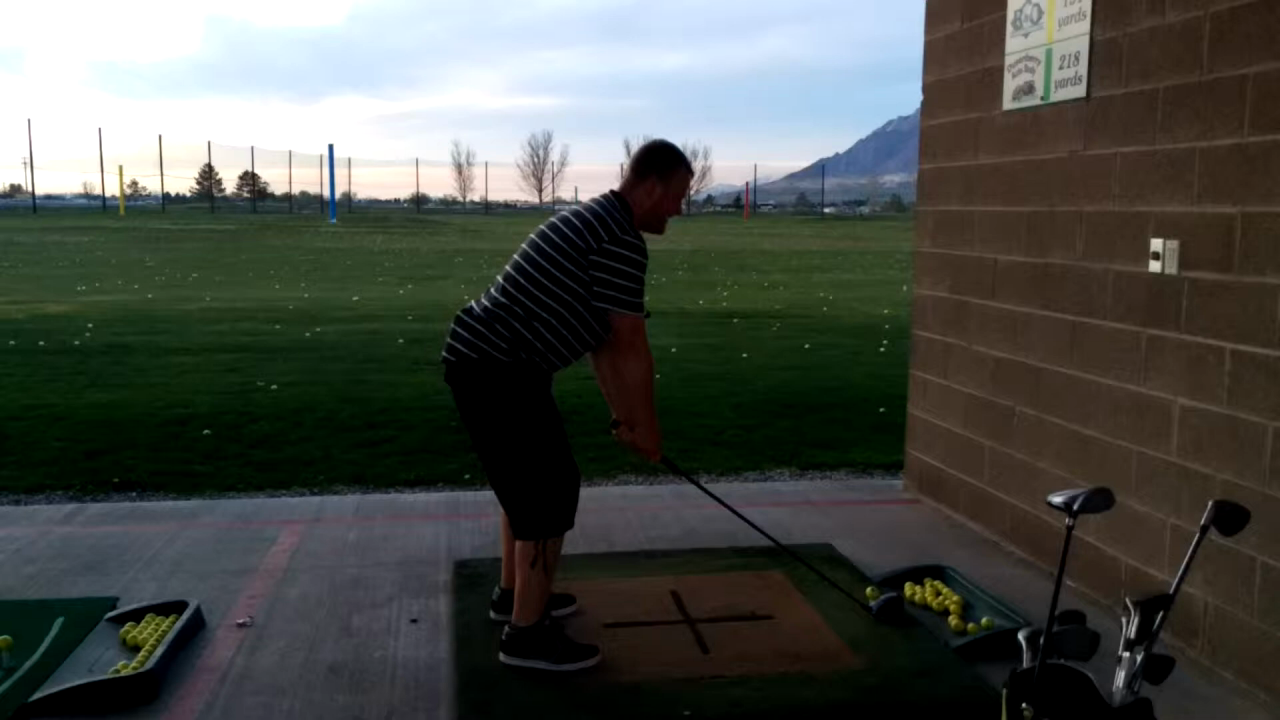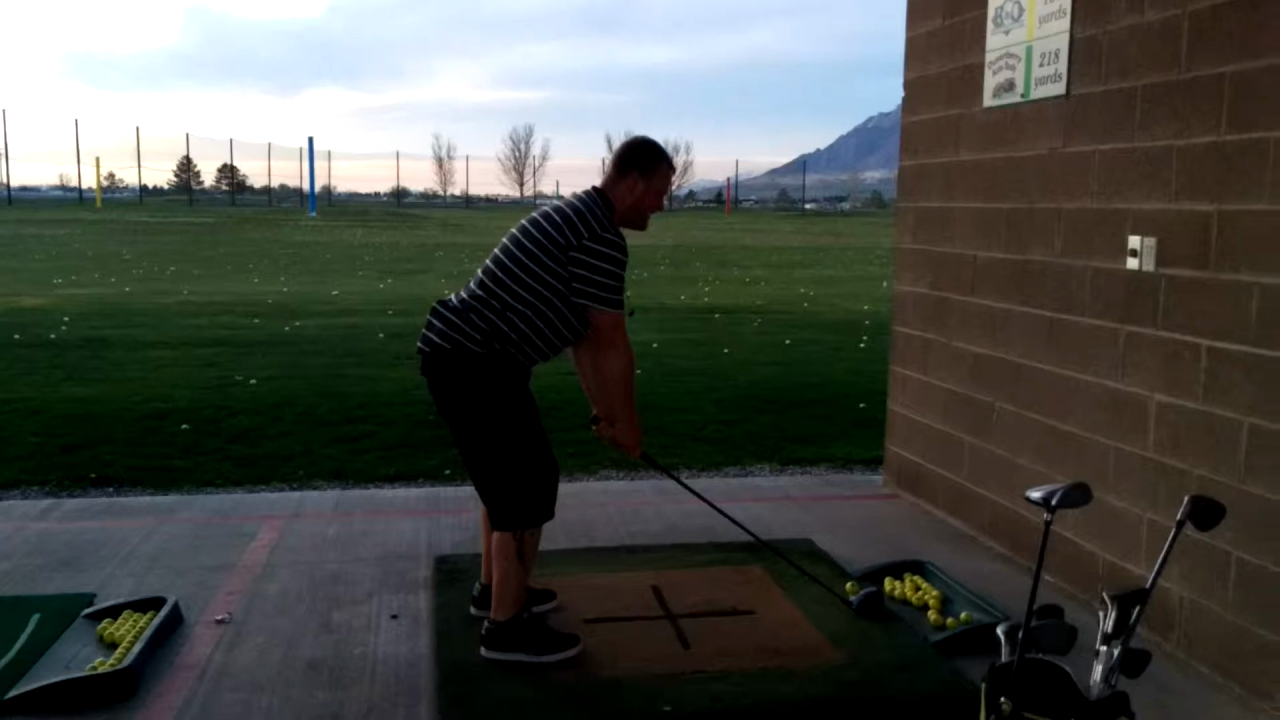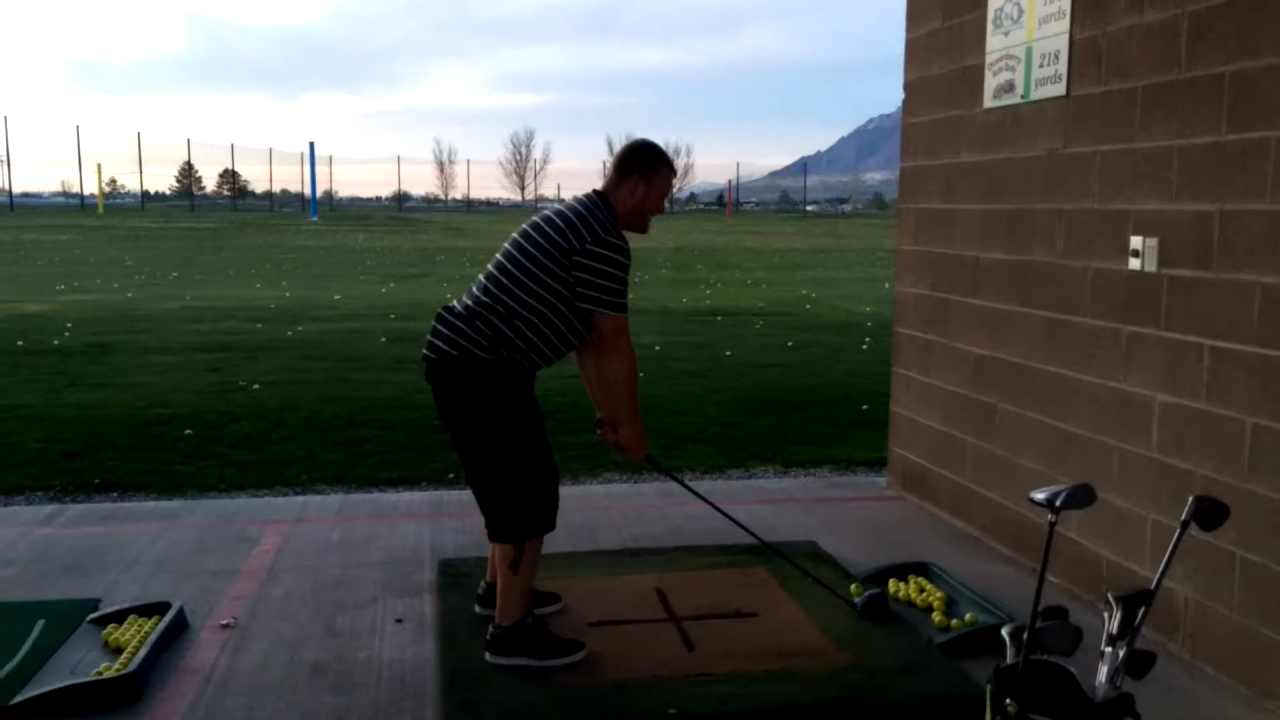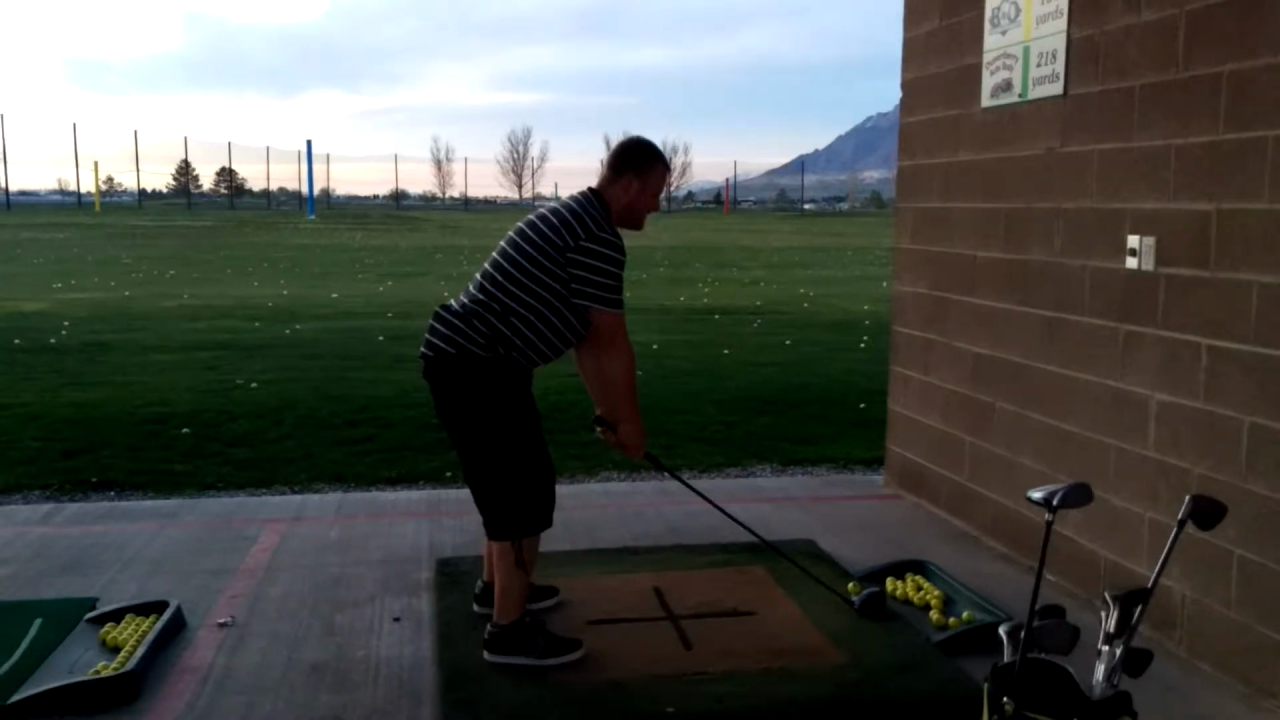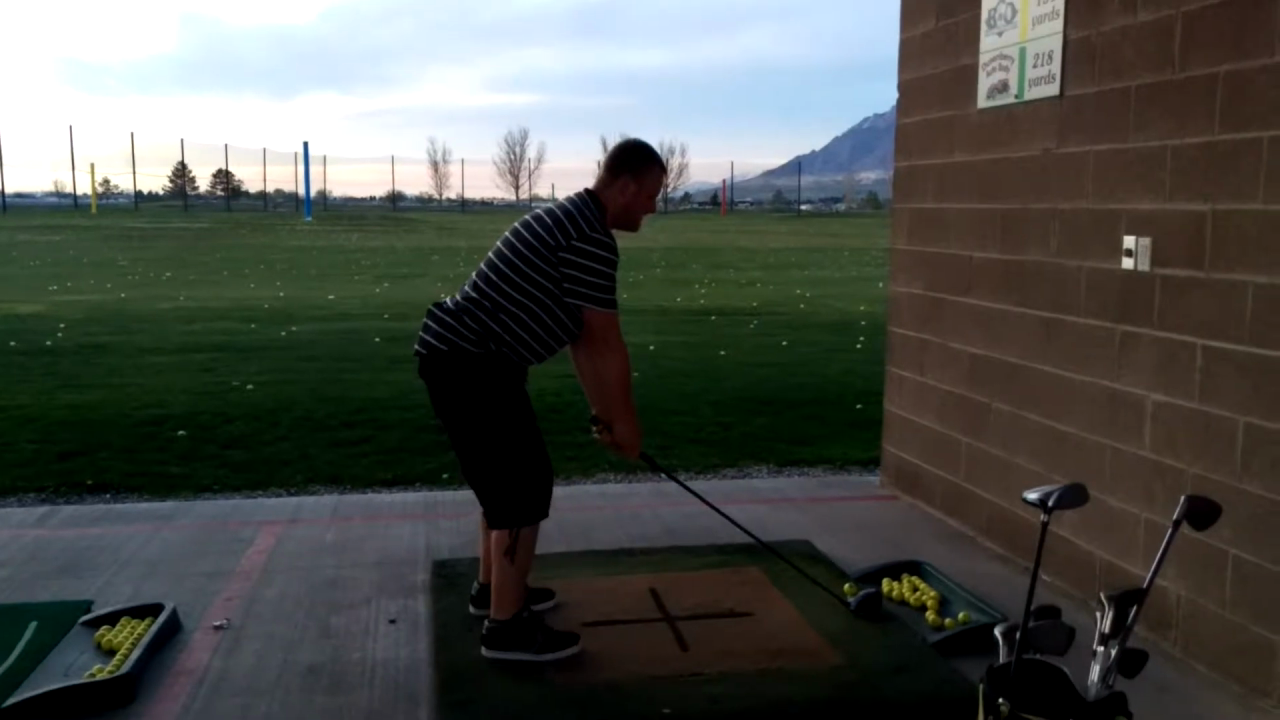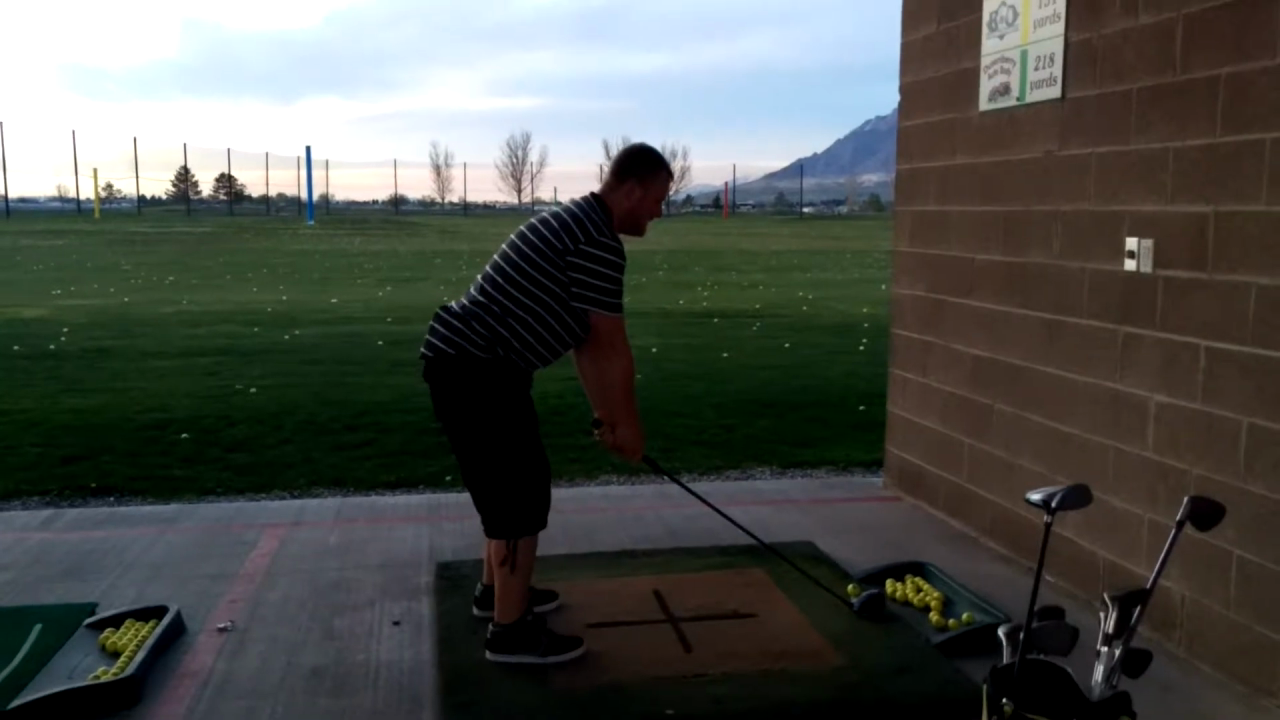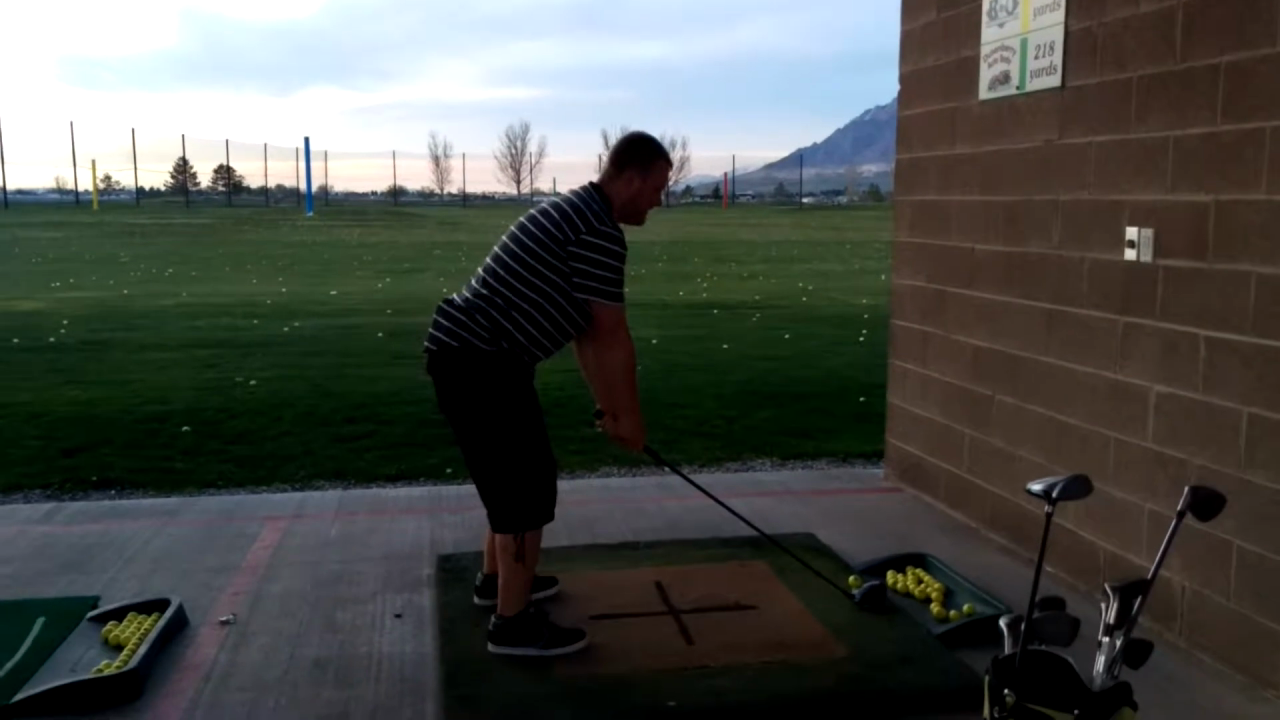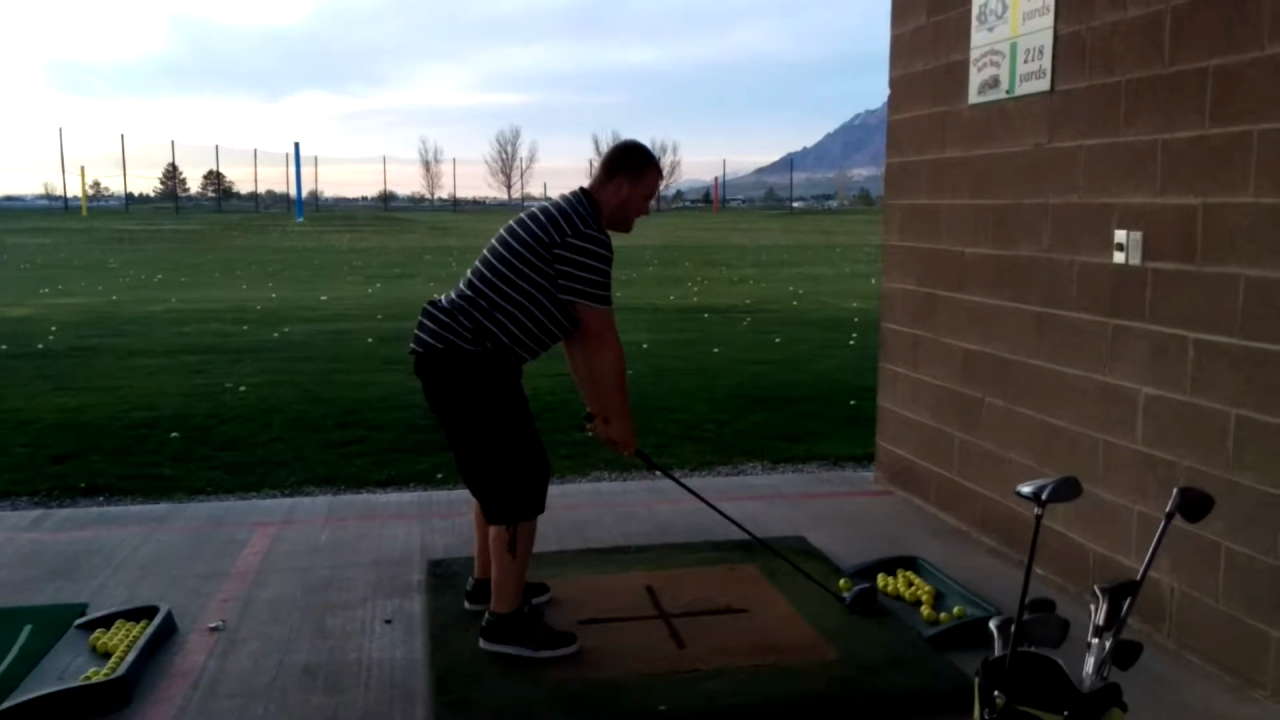
dt=0.2s
person 1, frame 1
left shoulder: (595, 221)
right shoulder: (620, 240)
left elbow: (603, 339)
right elbow: (630, 347)
left wrist: (621, 415)
right wrist: (645, 425)
left hip: (482, 357)
right hip: (500, 368)
left knee: (528, 480)
right knee: (549, 490)
left ankle: (513, 592)
right ankle: (526, 632)
person 1, frame 2
left shoulder: (576, 217)
right shoulder: (601, 238)
left elbow: (584, 334)
right elbow: (611, 344)
left wrist: (602, 410)
right wrist: (626, 421)
left hip: (459, 350)
right hip: (476, 360)
left knee: (507, 474)
right knee: (526, 482)
left ankle: (495, 587)
right ankle: (506, 626)
person 1, frame 3
left shoulder: (578, 221)
right shoulder: (604, 242)
left elbow: (587, 339)
right elbow: (614, 347)
left wrist: (607, 416)
right wrist: (630, 426)
left hip: (463, 357)
right hip: (481, 368)
left knee: (513, 480)
right knee: (526, 491)
left ankle: (499, 587)
right ankle: (510, 631)
person 1, frame 4
left shoulder: (573, 219)
right shoulder: (598, 238)
left elbow: (585, 336)
right elbow: (612, 344)
left wrist: (606, 411)
right wrist: (629, 422)
left hip: (465, 356)
right hip: (478, 365)
left knee: (510, 478)
right knee: (524, 489)
left ankle: (496, 585)
right ankle: (509, 631)
person 1, frame 5
left shoulder: (571, 221)
right shoulder: (591, 238)
left elbow: (582, 336)
right elbow: (606, 343)
left wrist: (602, 412)
right wrist: (625, 421)
left hip: (461, 354)
right hip: (472, 362)
left knee: (506, 476)
right knee: (521, 484)
left ankle: (494, 586)
right ankle: (507, 626)
person 1, frame 6
left shoulder: (576, 224)
right shoulder: (598, 242)
left elbow: (586, 340)
right elbow: (611, 348)
left wrist: (605, 417)
right wrist: (627, 426)
left hip: (462, 357)
right hip: (477, 366)
left knee: (508, 481)
right knee: (520, 491)
left ankle: (496, 588)
right ankle: (510, 630)
person 1, frame 7
left shoulder: (575, 214)
right shoulder: (599, 232)
left elbow: (587, 331)
right elbow: (612, 337)
left wrist: (607, 408)
right wrist: (629, 416)
left hip: (465, 349)
right hip: (481, 359)
left knee: (510, 471)
right knee: (526, 482)
left ankle: (496, 577)
right ankle: (512, 623)
person 1, frame 8
left shoulder: (566, 219)
right shoulder: (585, 236)
left elbow: (576, 334)
right elbow: (600, 340)
left wrist: (597, 410)
right wrist: (619, 419)
left hip: (453, 351)
right hip: (467, 360)
left knee: (498, 471)
right knee: (519, 479)
left ankle: (488, 582)
right ankle: (506, 621)
